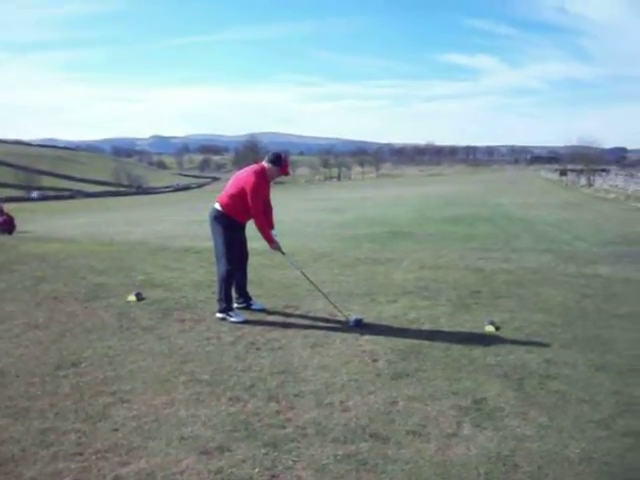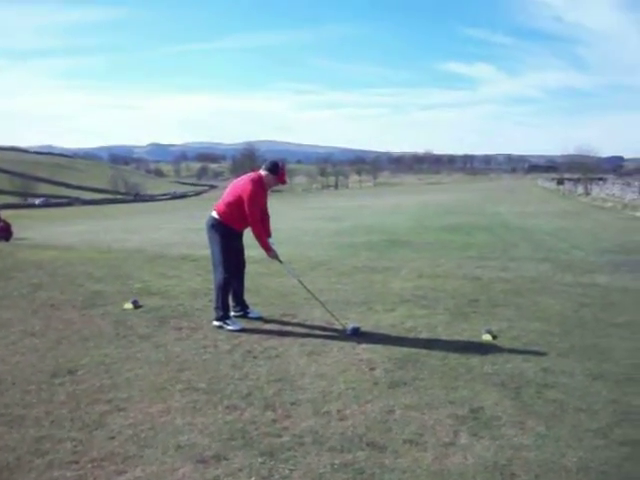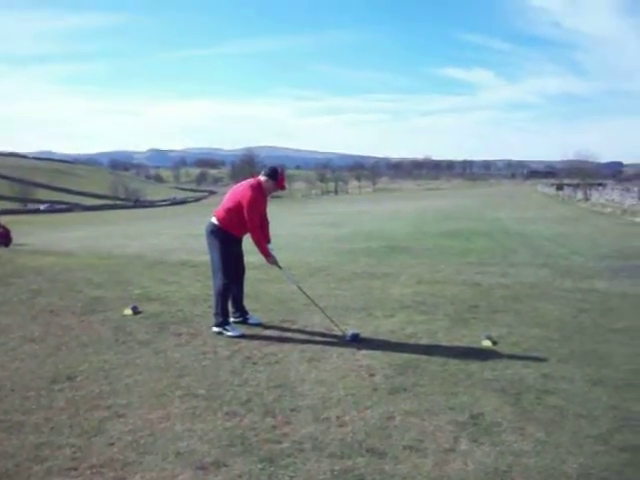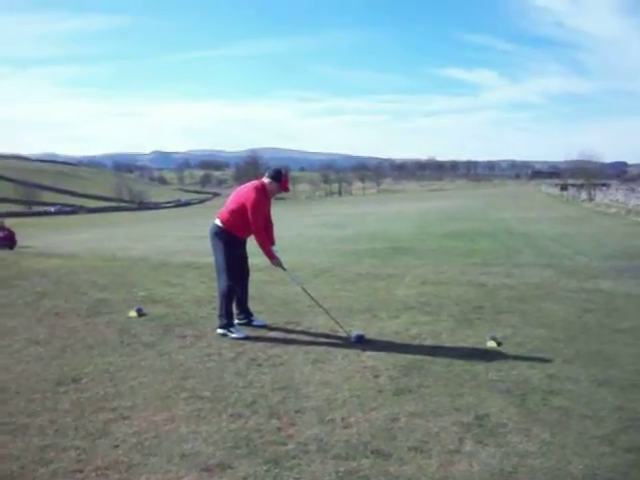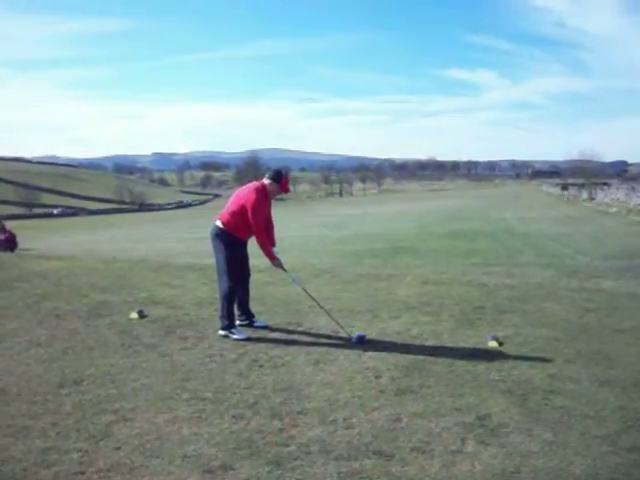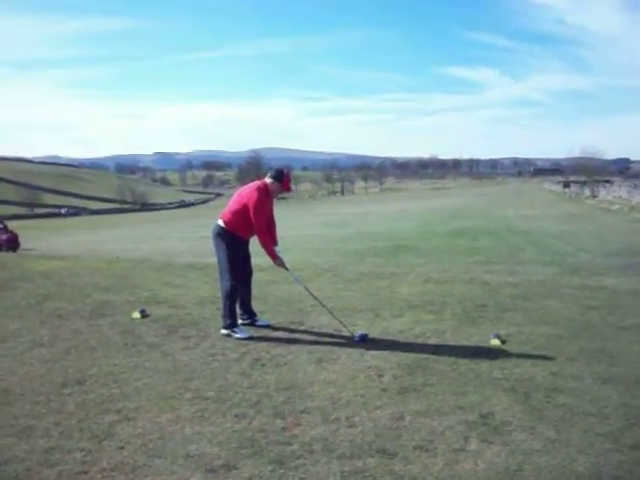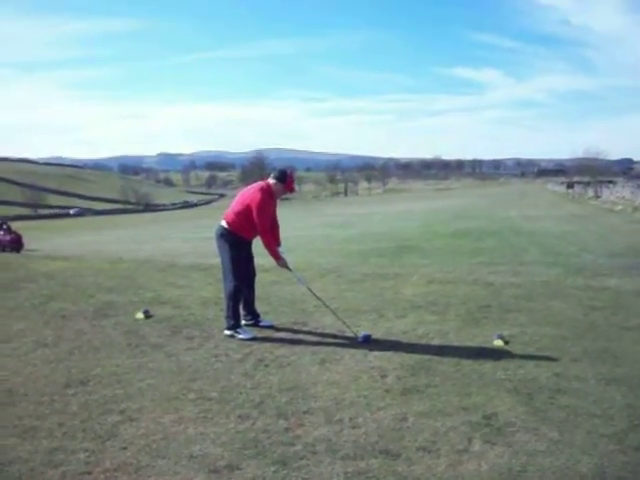
dt=0.1s
person 1, frame 1
left shoulder: (263, 178)
right shoulder: (254, 179)
left elbow: (266, 207)
right elbow: (257, 214)
left wrist: (272, 232)
right wrist: (270, 241)
left hip: (235, 220)
right hip: (223, 219)
left knee: (241, 260)
right knee: (228, 264)
left ankle: (242, 299)
right ankle: (224, 308)
person 1, frame 2
left shoulder: (260, 186)
right shoulder: (251, 187)
left elbow: (263, 215)
right elbow: (255, 222)
left wrist: (269, 240)
right wrist: (268, 249)
left hip: (232, 228)
right hip: (220, 227)
left knee: (238, 268)
right knee: (225, 272)
left ankle: (239, 307)
right ankle: (221, 316)
person 1, frame 3
left shoulder: (259, 191)
right shoulder: (251, 193)
left elbow: (263, 221)
right elbow: (254, 228)
left wrist: (268, 246)
right wrist: (267, 255)
left hip: (232, 234)
right hip: (220, 233)
left knee: (238, 274)
right knee: (224, 278)
left ankle: (238, 313)
right ankle: (220, 322)
person 1, frame 4
left shoulder: (263, 193)
right shoulder: (255, 195)
left elbow: (267, 222)
right elbow: (258, 230)
left wrist: (272, 247)
right wrist: (271, 256)
left hip: (236, 235)
right hip: (224, 234)
left knee: (242, 276)
right knee: (229, 279)
left ankle: (243, 315)
right ankle: (225, 324)
person 1, frame 5
left shoulder: (264, 194)
right shoulder: (255, 196)
left elbow: (267, 224)
right elbow: (259, 231)
left wrist: (273, 249)
right wrist: (272, 257)
left hip: (237, 237)
right hip: (224, 236)
left knee: (243, 277)
right knee: (230, 281)
left ankle: (244, 317)
right ankle: (226, 326)
person 1, frame 6
left shoulder: (266, 194)
right shoulder: (257, 195)
left elbow: (270, 223)
right elbow: (261, 231)
left wrist: (275, 248)
right wrist: (274, 257)
left hip: (239, 236)
right hip: (226, 235)
left knee: (245, 276)
right knee: (232, 280)
left ankle: (246, 316)
right ankle: (228, 325)
person 1, frame 7
left shoulder: (269, 194)
right shoulder: (259, 196)
left elbow: (273, 224)
right elbow: (264, 231)
left wrist: (278, 248)
right wrist: (277, 257)
left hip: (242, 237)
right hip: (229, 236)
left knee: (248, 277)
right knee: (235, 281)
left ankle: (250, 316)
right ankle: (232, 326)
